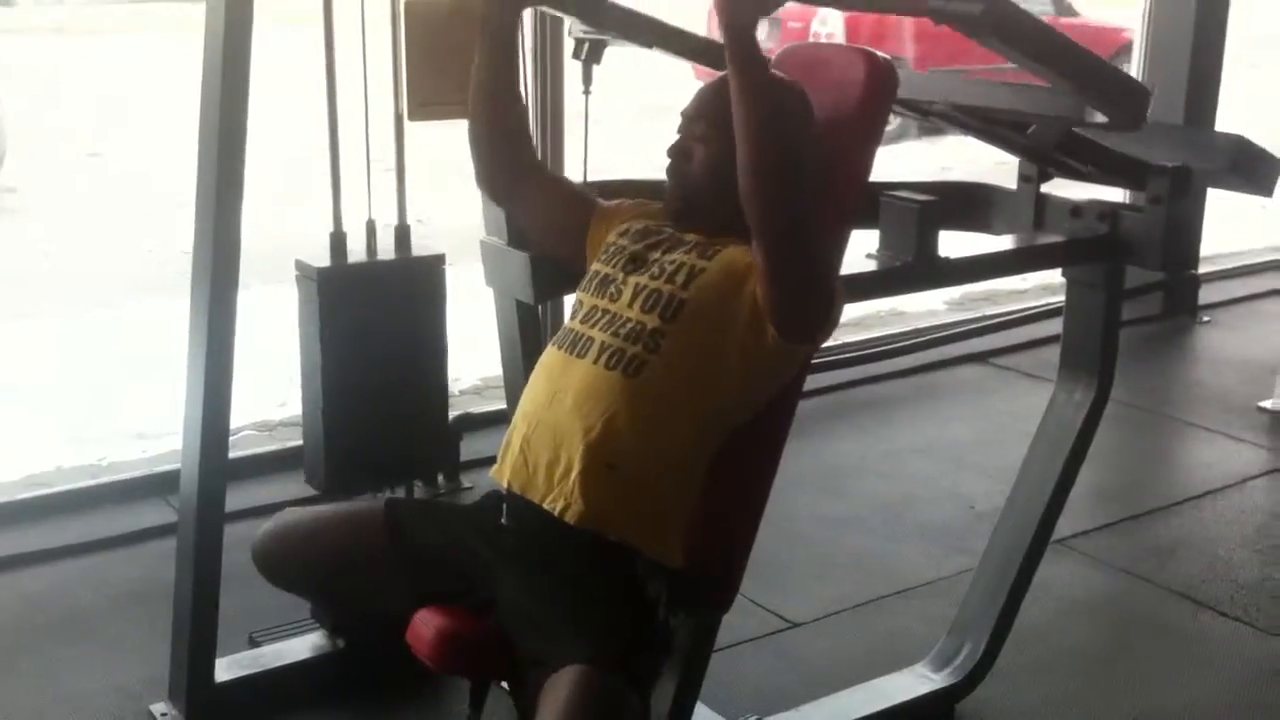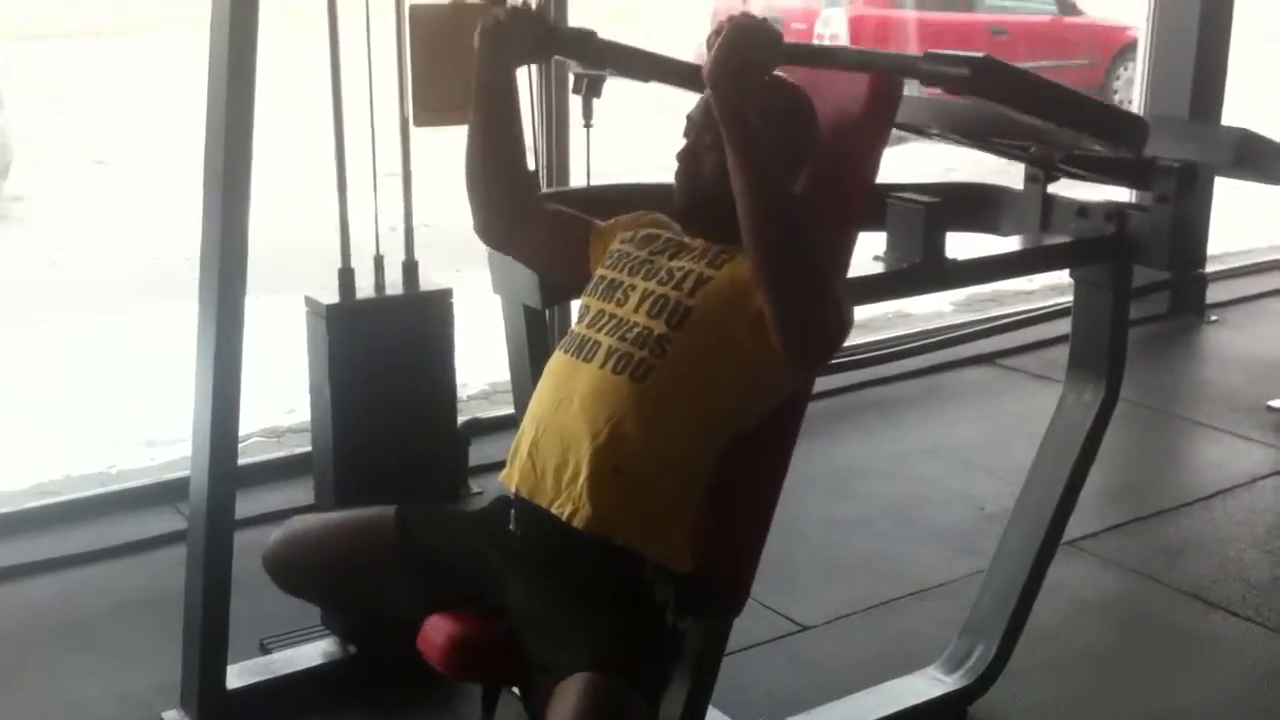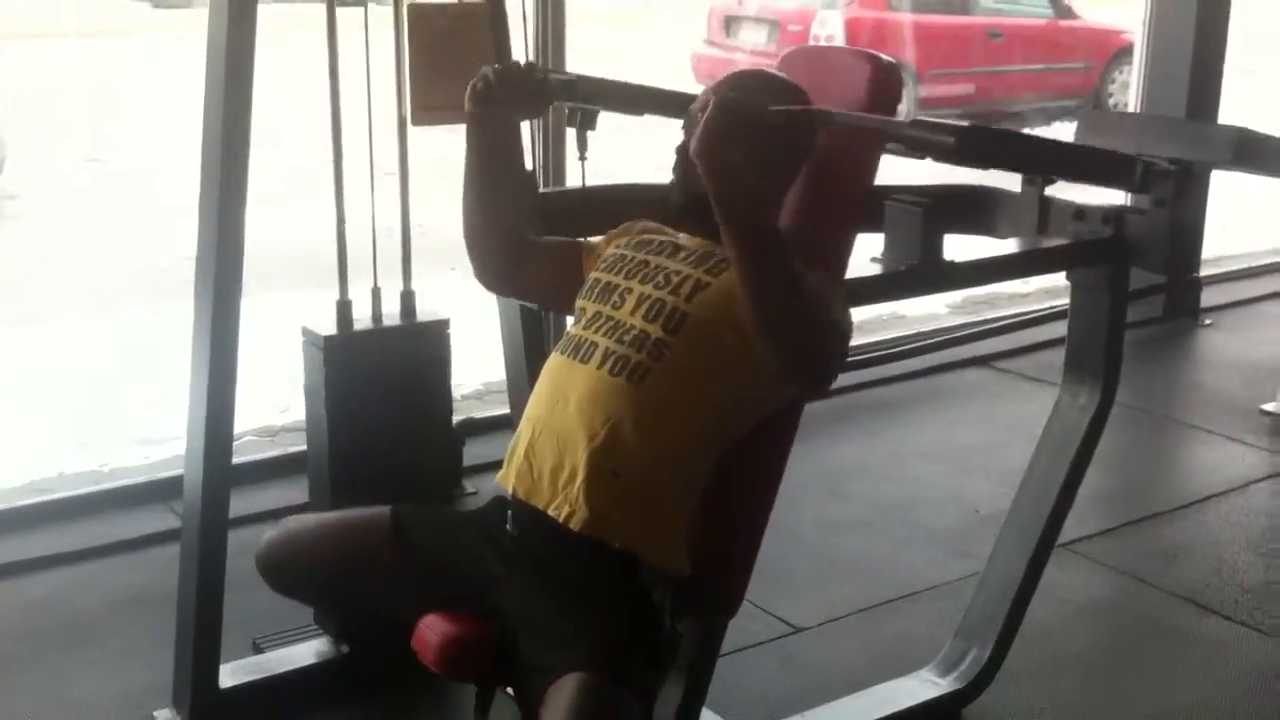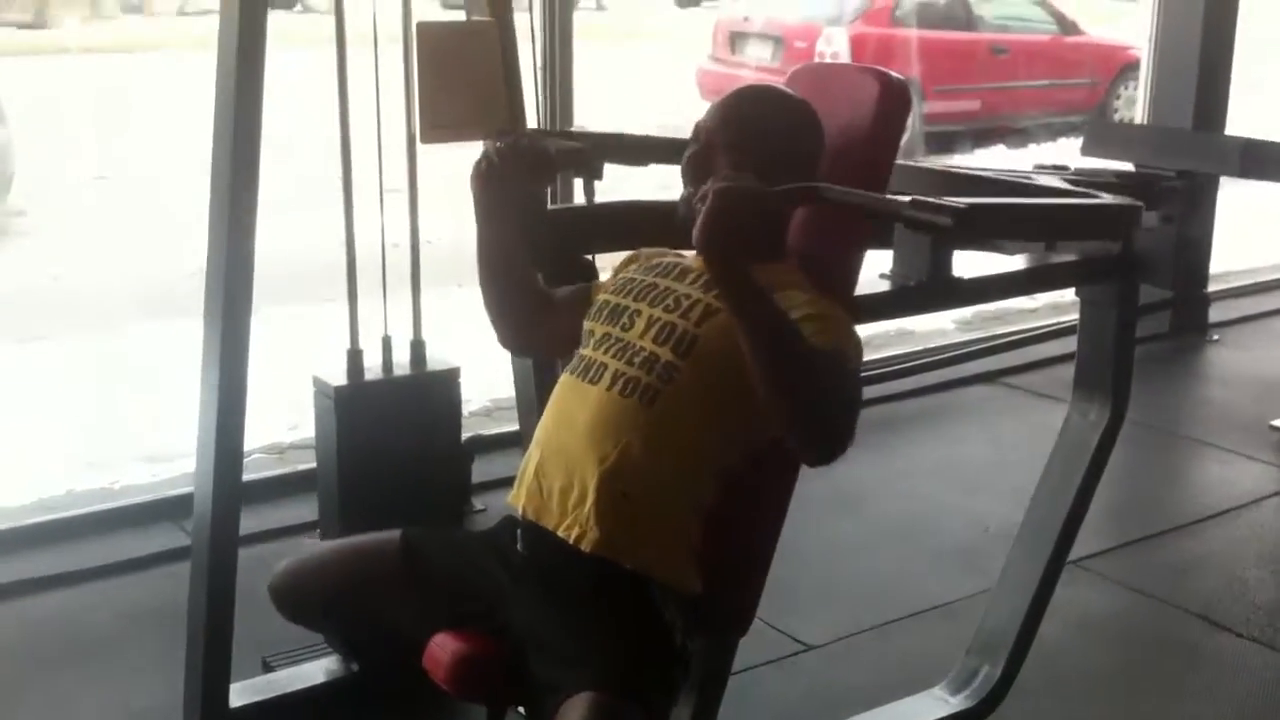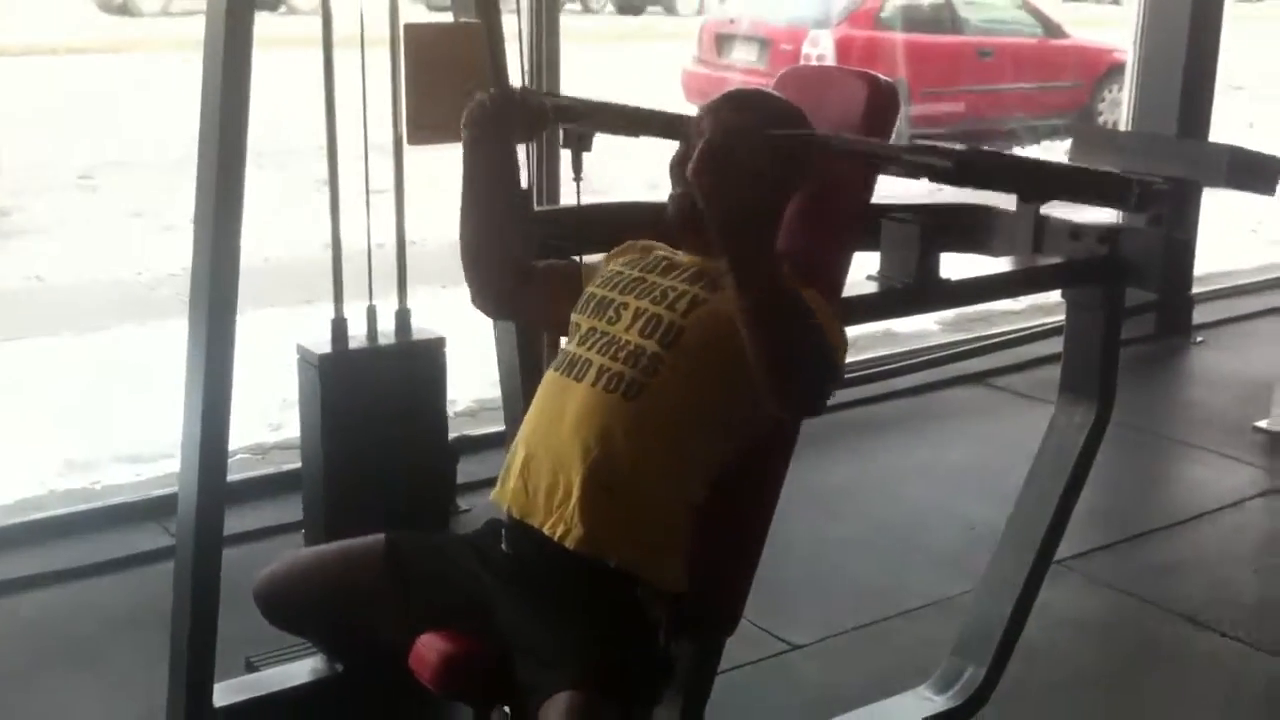
dt=0.3s
person 1, frame 1
left shoulder: (770, 281)
right shoulder: (630, 229)
left elbow: (785, 230)
right elbow: (507, 174)
left hip: (606, 563)
right hip: (501, 519)
right knee: (283, 547)
person 1, frame 2
left shoulder: (773, 288)
right shoulder: (634, 239)
left elbow: (805, 325)
right elbow: (506, 219)
left wrist: (736, 104)
right wrist: (495, 69)
left hip: (617, 569)
right hip: (510, 523)
right knee: (294, 554)
person 1, frame 3
left shoulder: (783, 278)
right shoulder: (635, 240)
left elbow: (807, 369)
right elbow: (503, 262)
left wrist: (726, 181)
right wrist: (490, 127)
left hip: (614, 570)
right hip: (508, 524)
right knee: (288, 552)
person 1, frame 4
left shoulder: (799, 311)
right shoulder: (644, 267)
left elbow: (822, 434)
right elbow: (523, 326)
left wrist: (729, 271)
right wrist: (499, 205)
left hip: (627, 593)
right hip: (518, 544)
right knee: (301, 585)
person 1, frame 5
left shoulder: (774, 302)
right shoulder: (633, 258)
left elbow: (801, 391)
right elbow: (500, 290)
left wrist: (723, 209)
right wrist: (489, 149)
left hip: (611, 591)
right hip: (505, 545)
right knee: (286, 591)
